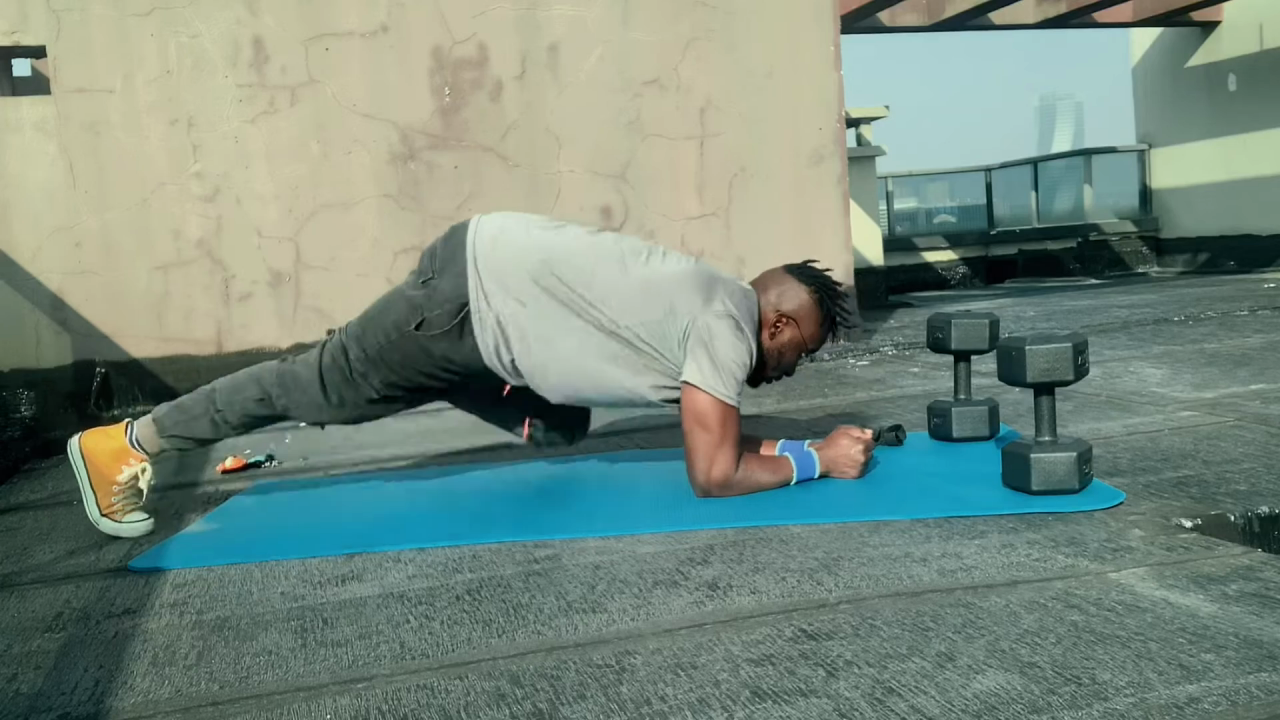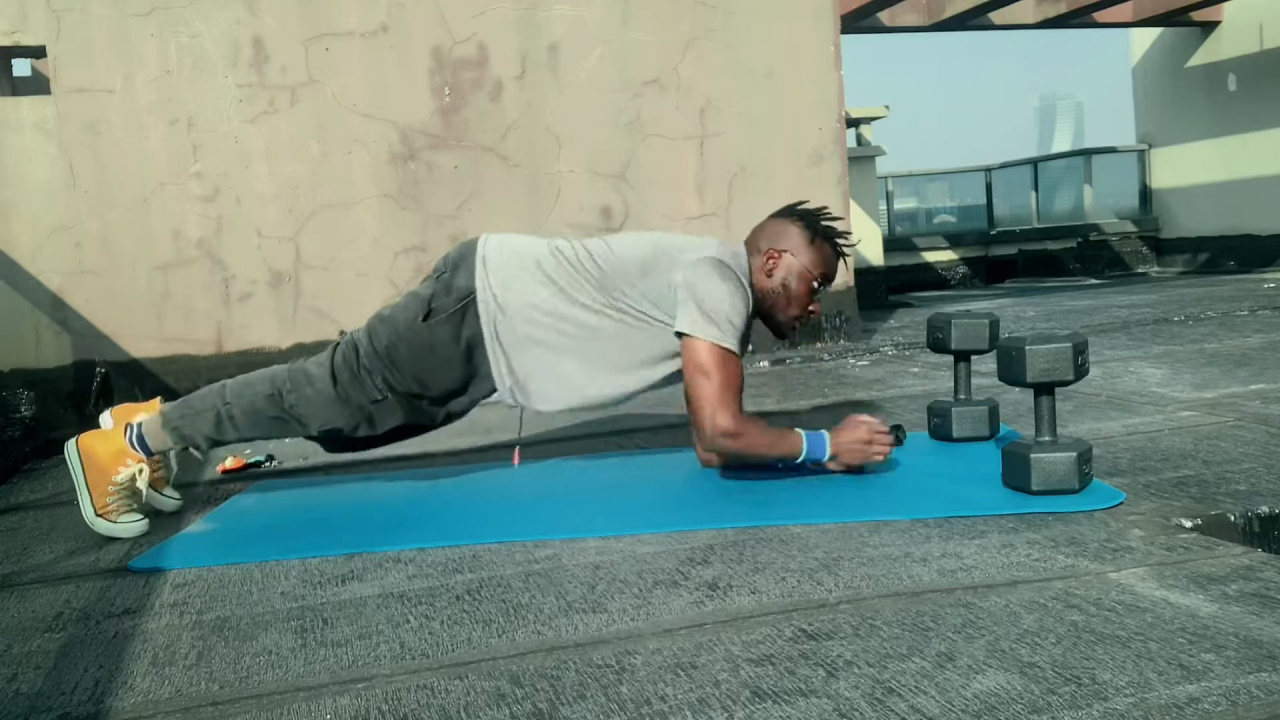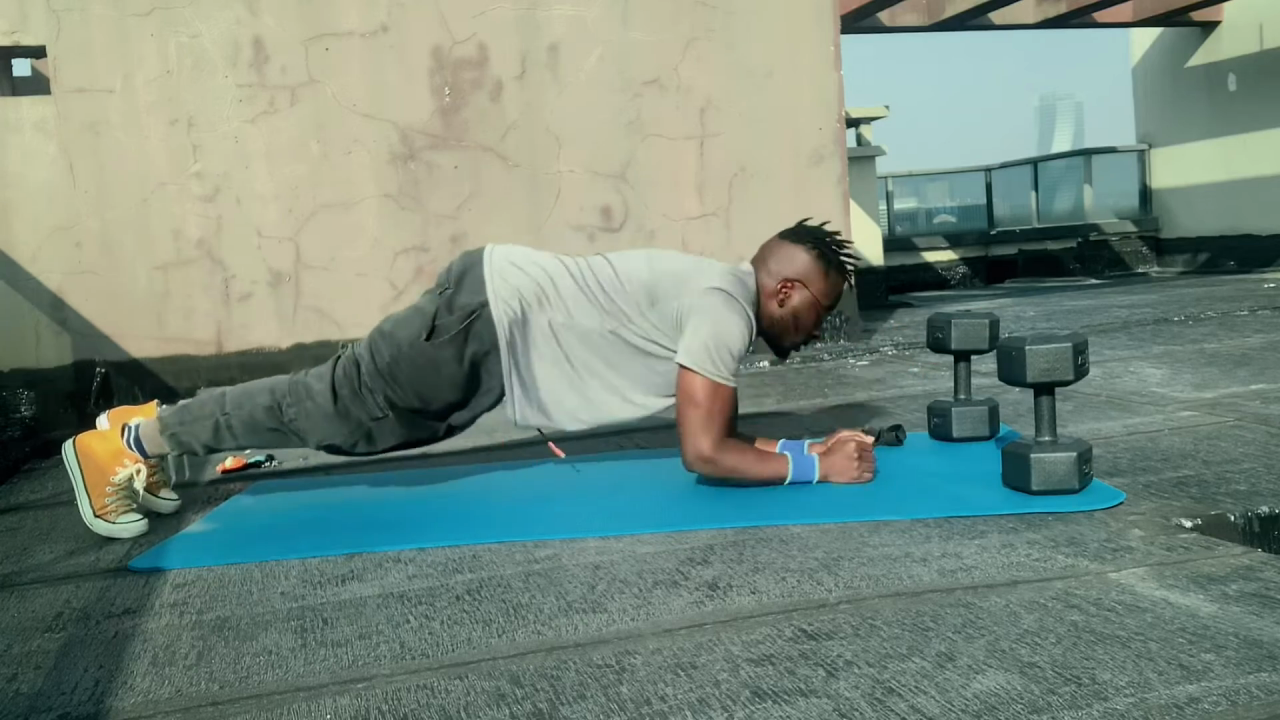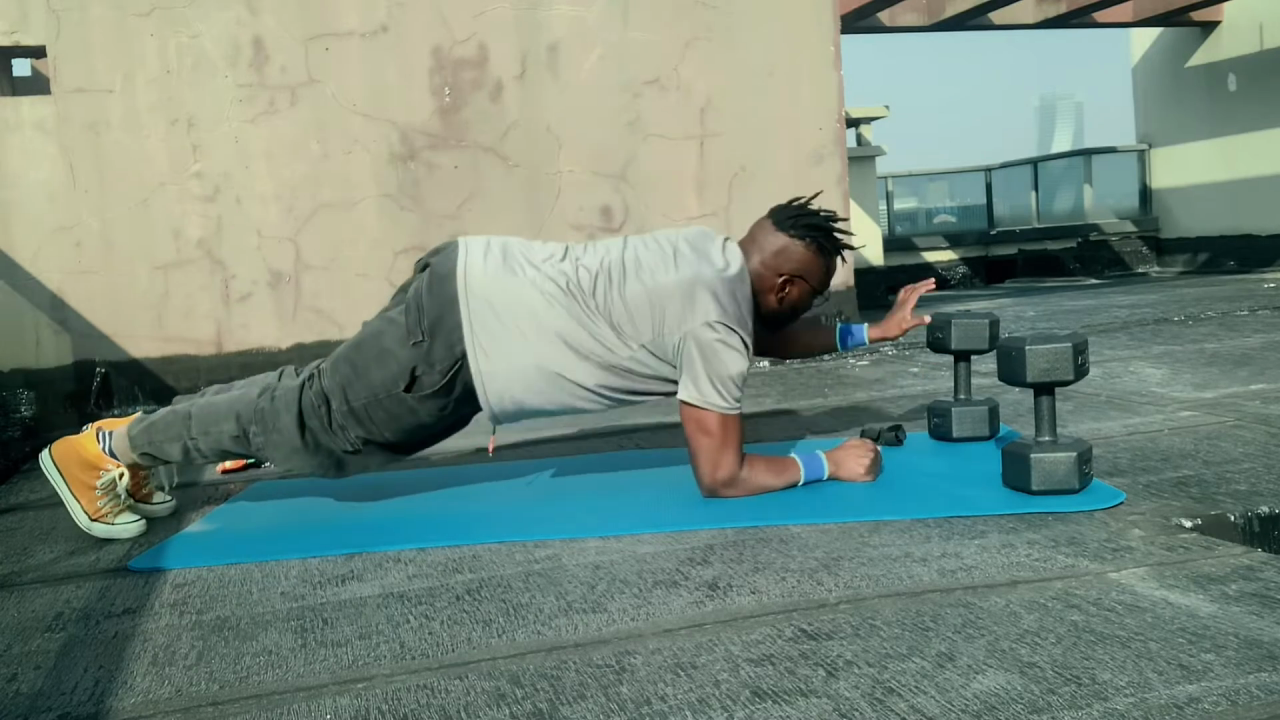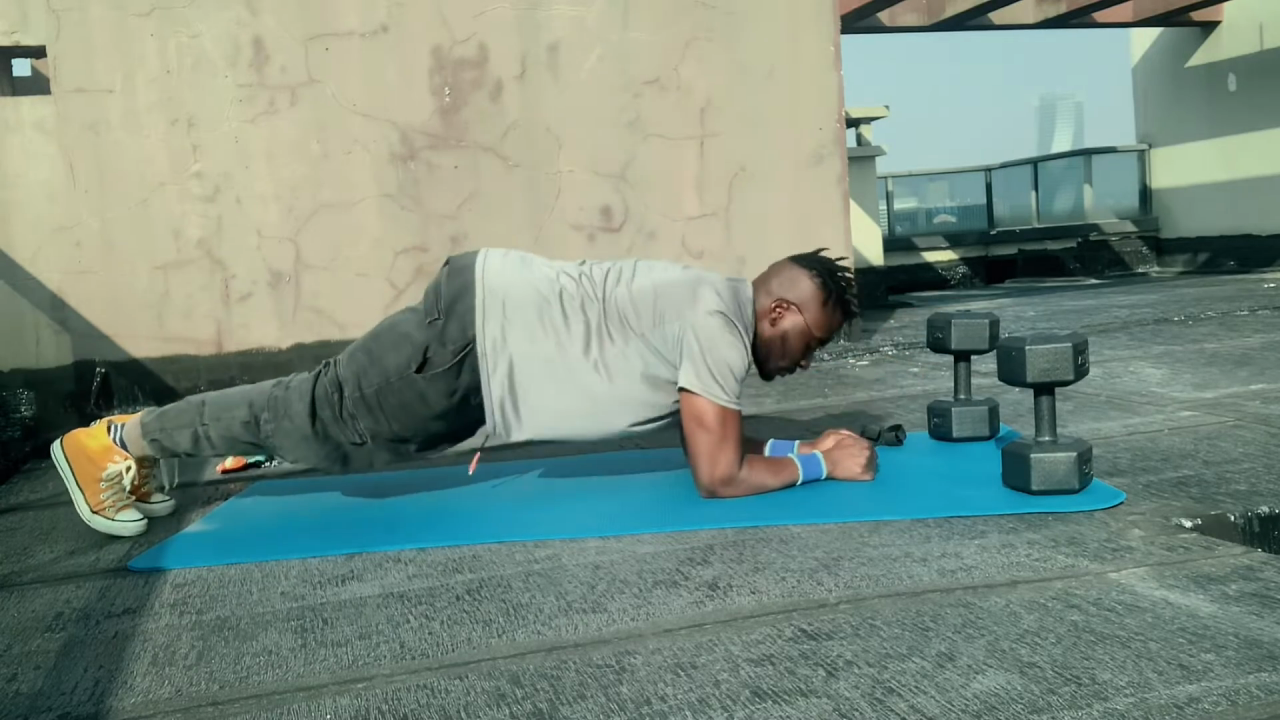
dt=0.5s
person 1, frame 1
left shoulder: (717, 306)
right shoulder: (727, 325)
left elbow: (712, 433)
right elbow: (713, 475)
left wrist: (798, 446)
right wrist: (815, 462)
left hip: (498, 265)
right hip: (473, 290)
left knee: (560, 426)
right knee: (329, 386)
right ankle: (126, 443)
person 1, frame 2
left shoulder: (693, 322)
right shoulder: (708, 278)
left elbow: (708, 435)
right elbow: (719, 430)
left wrist: (798, 455)
right wrist: (829, 445)
left hip: (480, 351)
right hip: (476, 304)
left knee: (353, 421)
right knee: (325, 395)
left ankle: (152, 430)
right ankle: (127, 438)
person 1, frame 3
left shoulder: (714, 311)
right shoulder: (721, 303)
left elbow: (709, 444)
right elbow: (705, 454)
left wrist: (799, 454)
right wrist: (813, 461)
left hip: (499, 327)
right hip: (487, 318)
left knee: (345, 416)
right knee: (332, 409)
left ankle: (156, 426)
right ankle: (131, 439)
person 1, frame 4
left shoulder: (720, 252)
right shoulder: (714, 325)
left elbow: (767, 333)
right elbow: (720, 476)
left wrist: (861, 332)
right wrist: (825, 465)
left hip: (469, 280)
right hip: (461, 334)
left knee: (317, 396)
right knee: (313, 424)
left ankle: (137, 442)
right ankle: (105, 447)
person 1, frame 5
left shoulder: (714, 303)
right shoulder: (722, 324)
left elbow: (707, 433)
right elbow: (717, 474)
left wrist: (798, 445)
right wrist: (817, 465)
left hip: (491, 304)
right hip: (475, 329)
left knee: (336, 409)
right knee: (323, 418)
left ankle: (150, 439)
right ankle: (114, 440)
